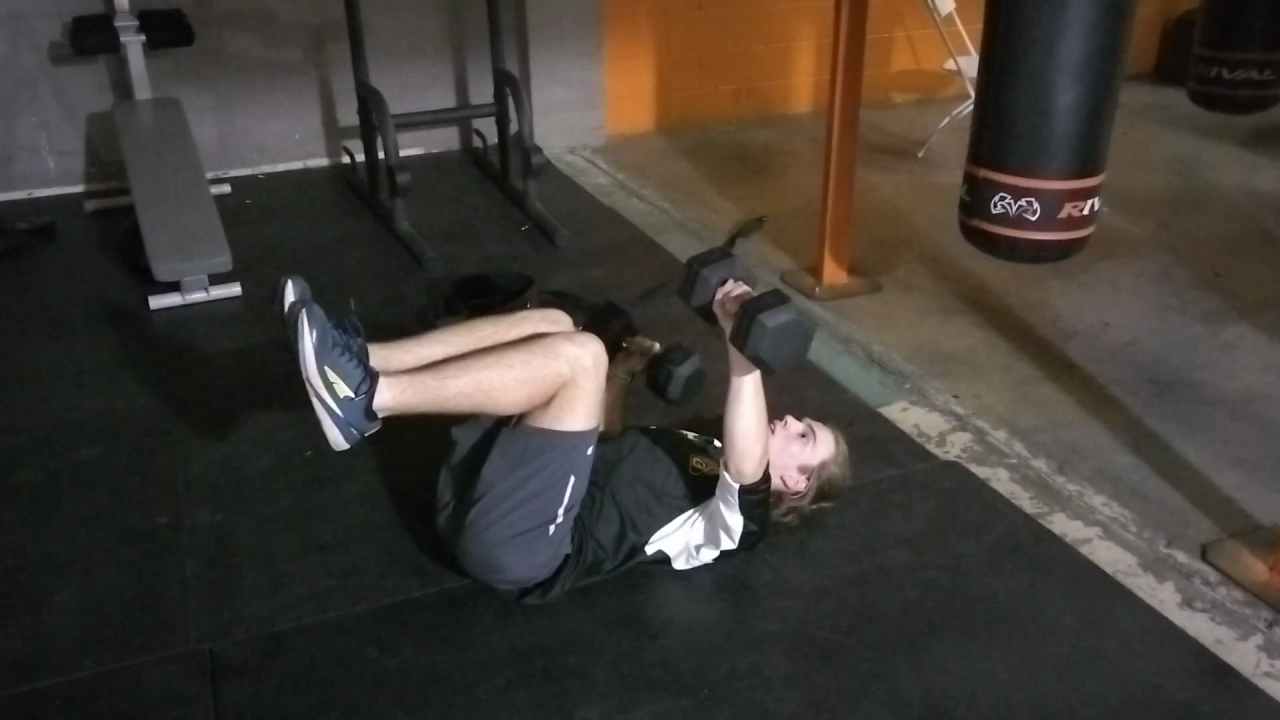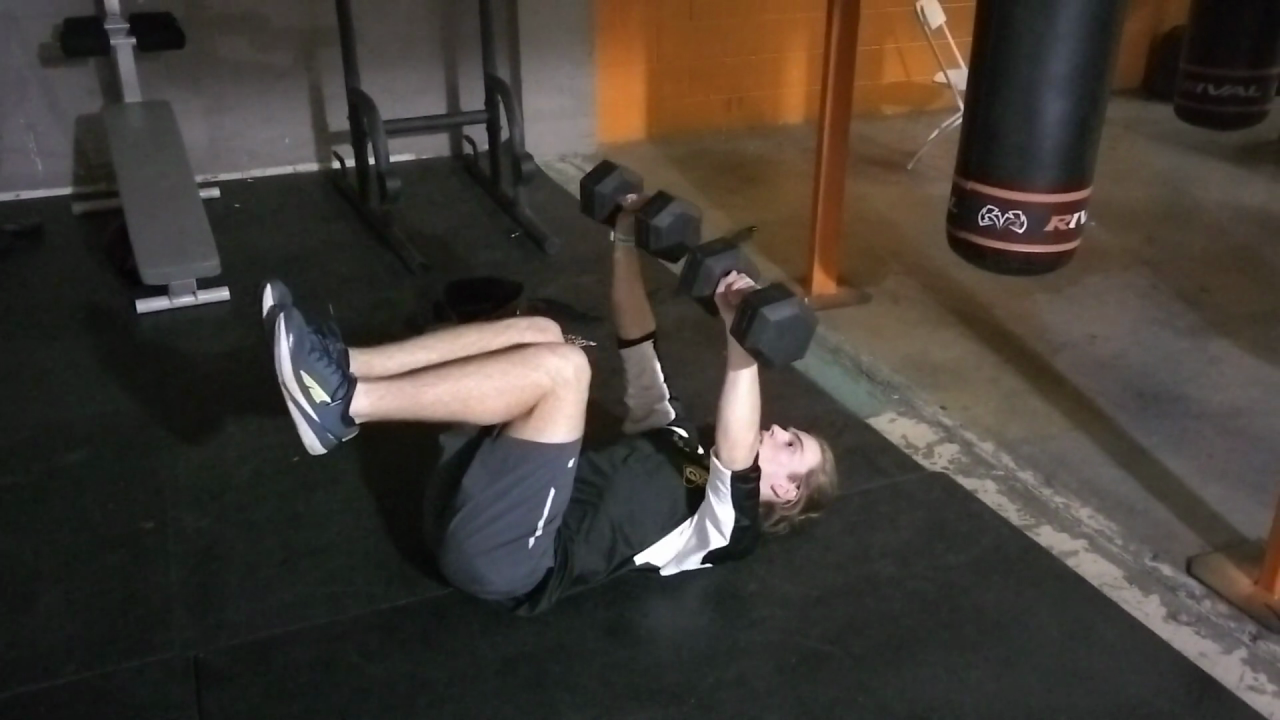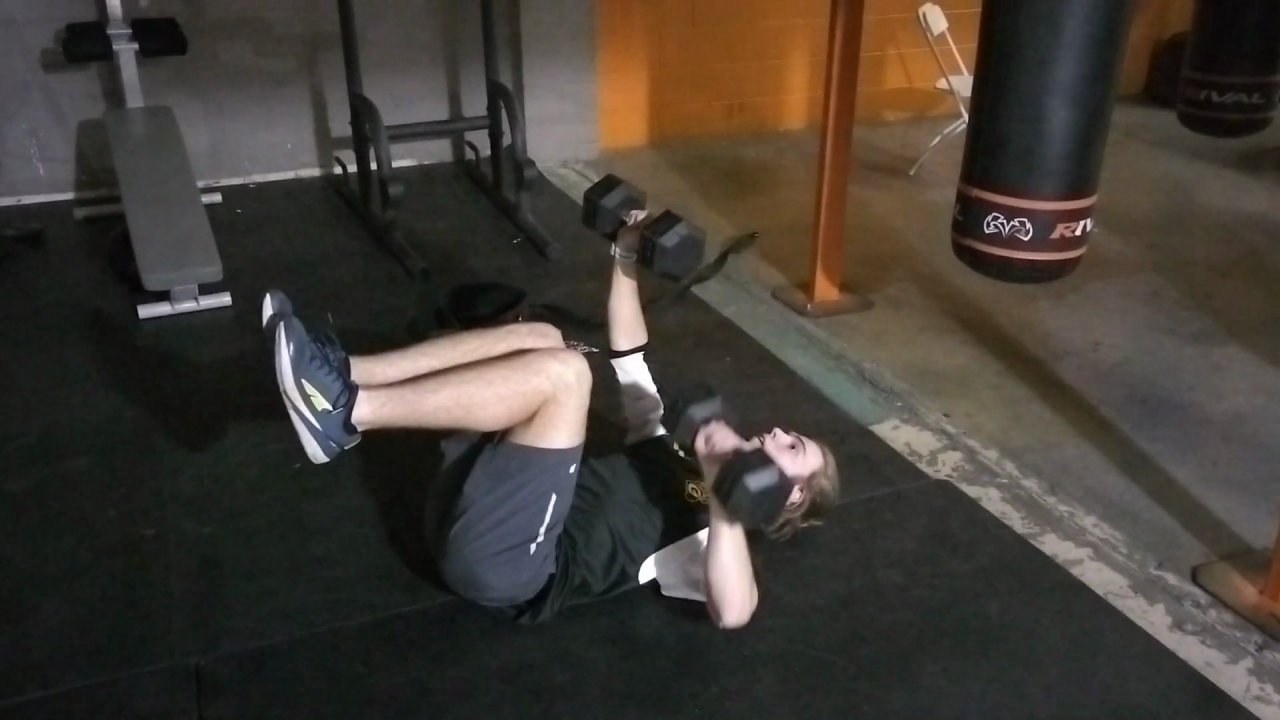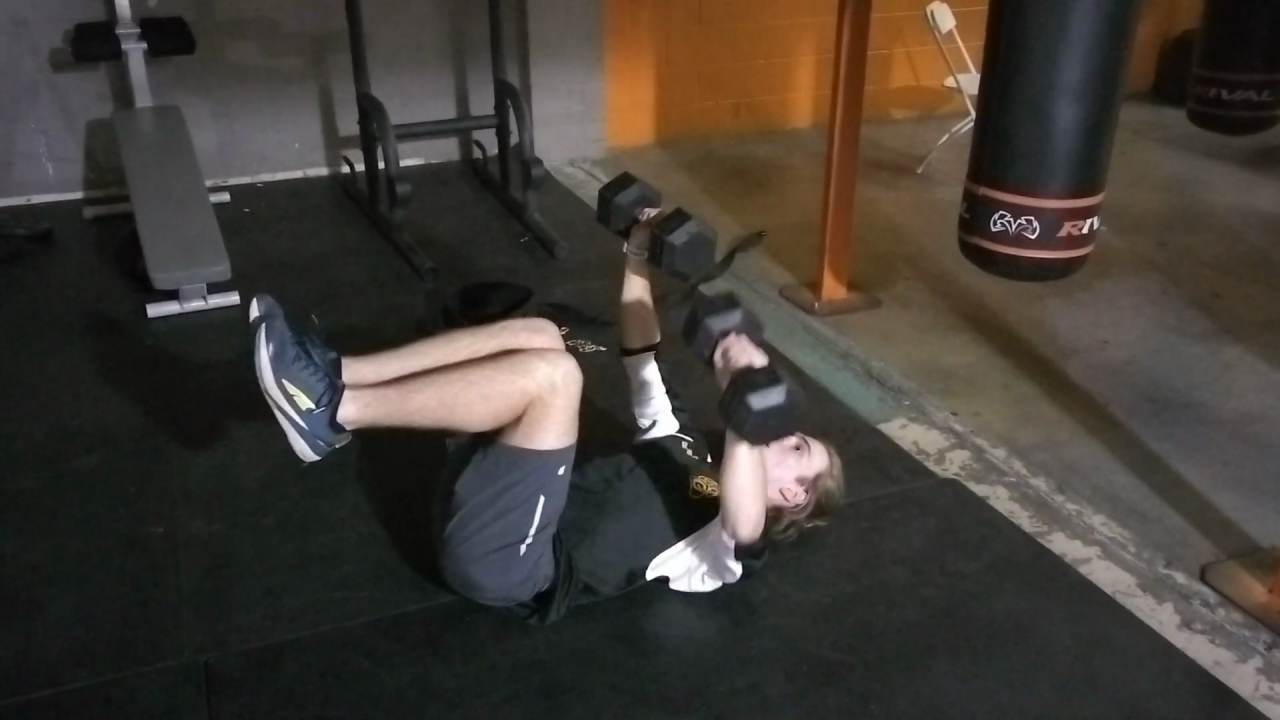
dt=1s
person 1, frame 1
left shoulder: (738, 517)
right shoulder: (697, 451)
left elbow: (745, 464)
right elbow: (602, 444)
left wrist: (742, 349)
right wrist: (622, 372)
left hip: (516, 540)
right hip: (480, 492)
left knee: (578, 353)
right knee: (549, 324)
left ankle: (365, 400)
right ankle: (362, 362)
person 1, frame 2
left shoulder: (729, 524)
right shoulder: (676, 435)
left elbow: (737, 455)
right elbow: (636, 342)
left wrist: (743, 339)
right wrist: (625, 241)
left hip: (500, 550)
right hip: (474, 496)
left knee: (563, 366)
right knee: (538, 332)
left ankle: (343, 405)
right ankle: (343, 365)
person 1, frame 3
left shoulder: (726, 528)
right shoulder: (677, 442)
left elbow: (733, 610)
right elbow: (629, 357)
right wrist: (625, 258)
left hip: (499, 557)
right hip: (474, 503)
left knee: (563, 370)
right knee: (539, 338)
left ankle: (345, 414)
right ankle: (341, 374)
person 1, frame 4
left shoulder: (728, 541)
right shoulder: (683, 445)
left elbow: (744, 523)
right elbow: (642, 356)
right wrist: (638, 256)
left hip: (505, 559)
right hip: (482, 508)
left knee: (553, 374)
right knee: (538, 335)
left ankle: (331, 413)
right ankle: (333, 374)
